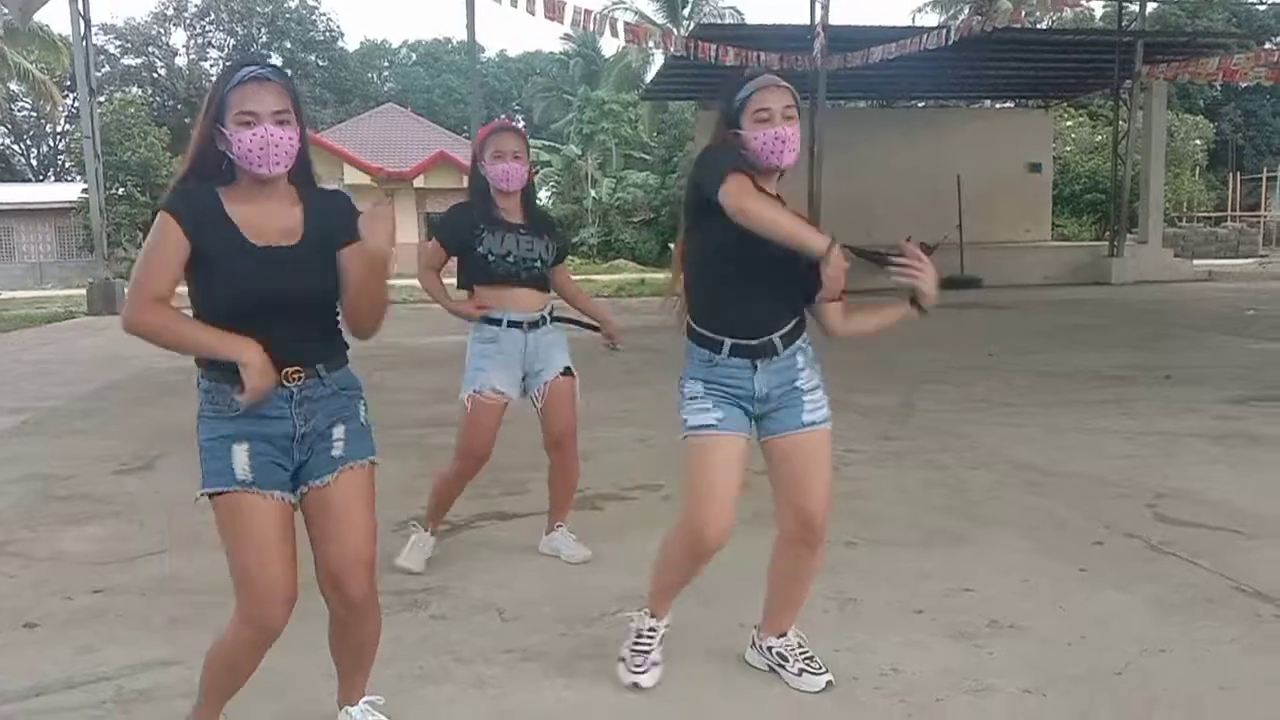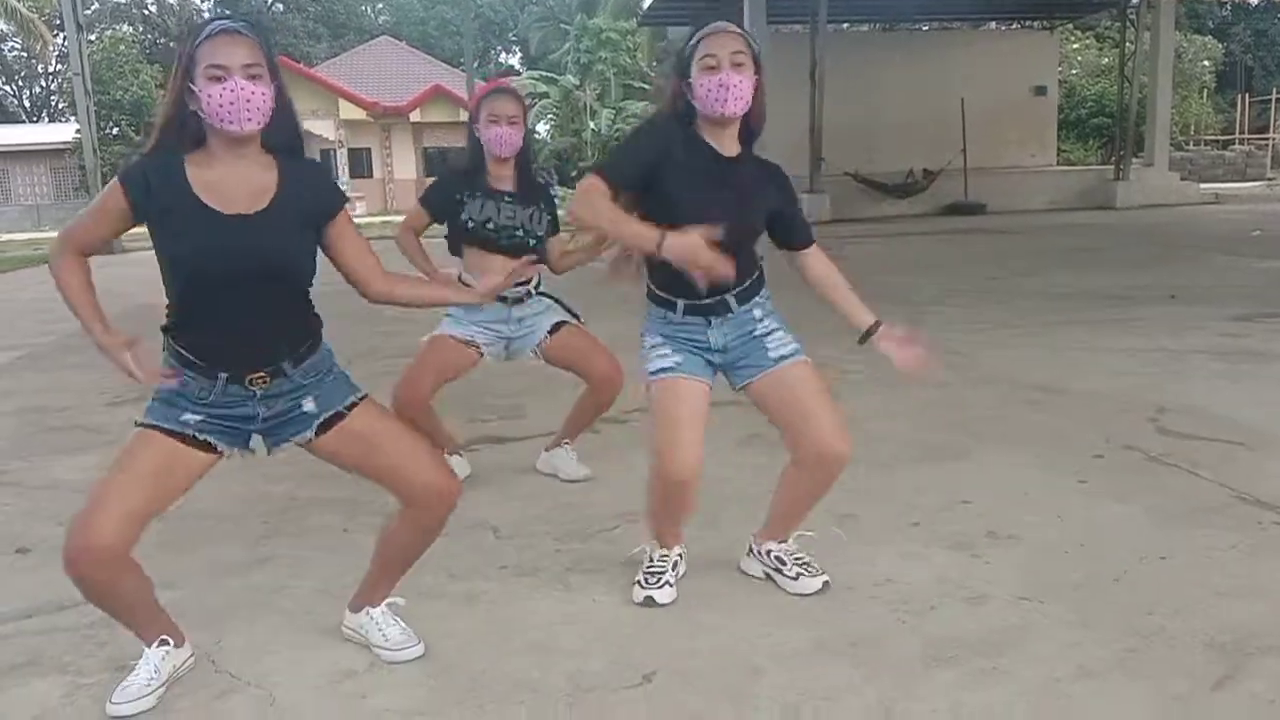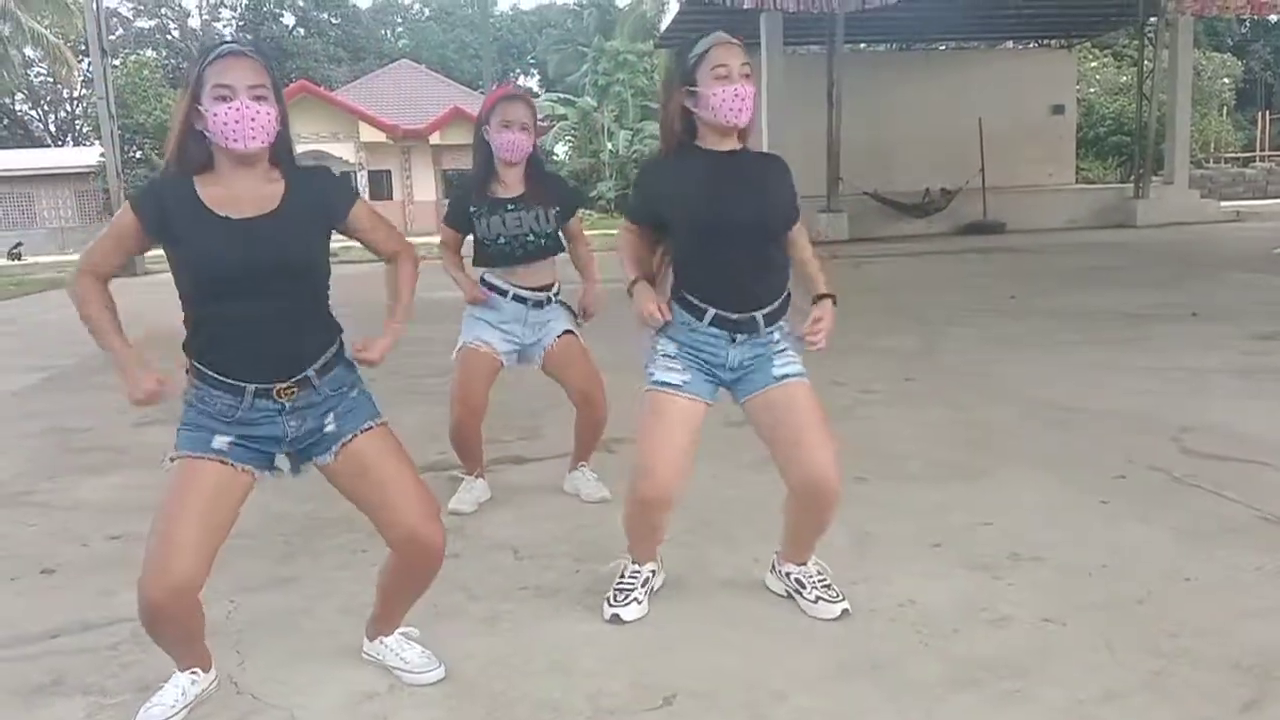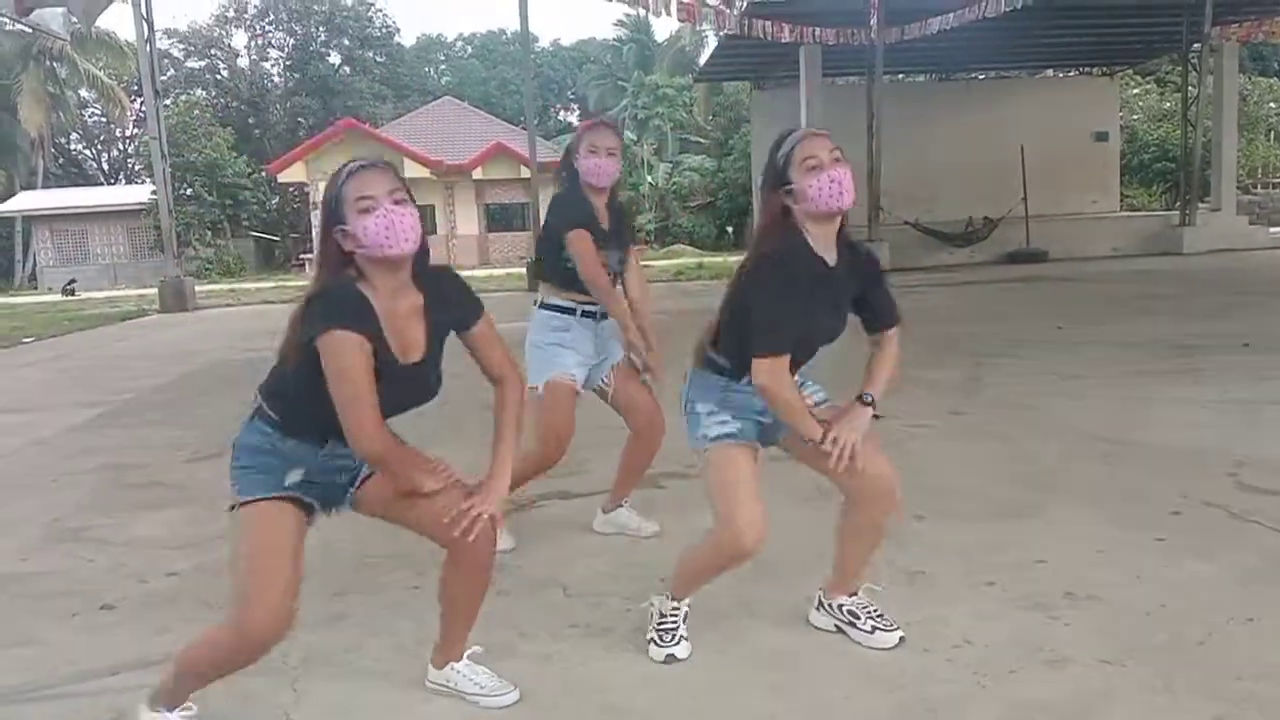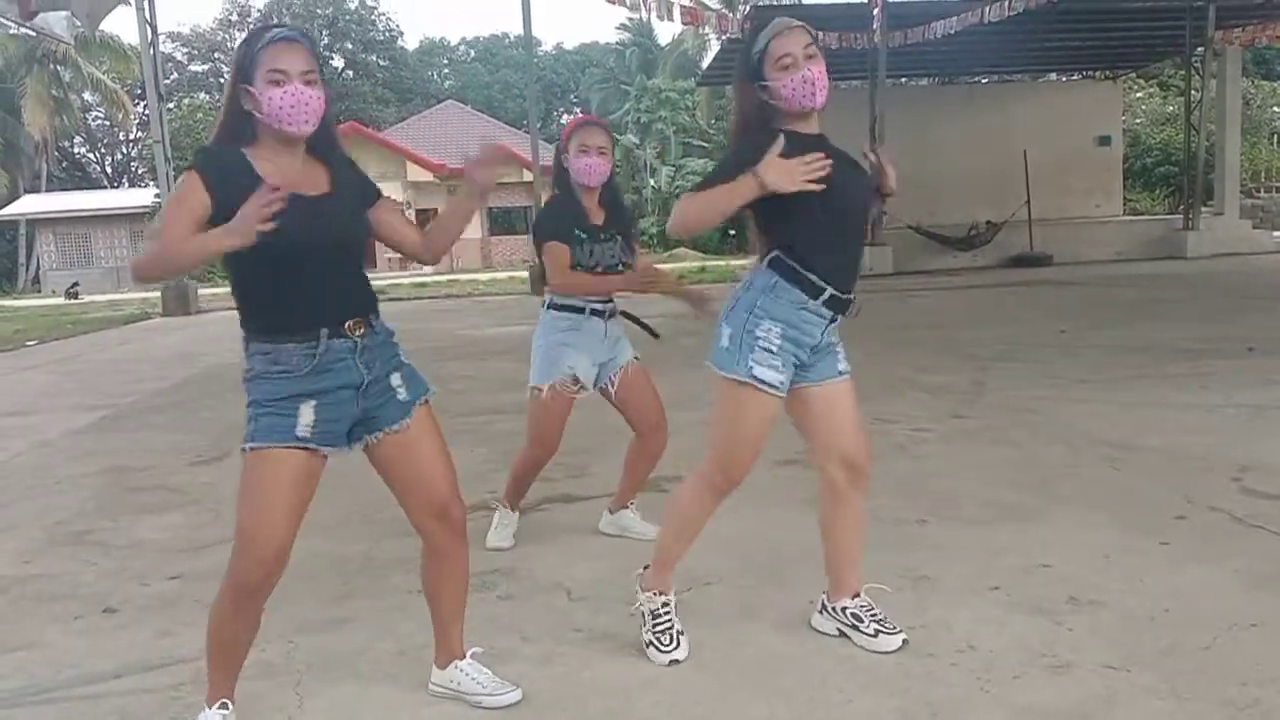
dt=1s
person 1, frame 1
left shoulder: (332, 210)
right shoulder: (194, 208)
left elbow: (364, 325)
right elbow: (139, 312)
left wrist: (376, 258)
right wrist: (239, 347)
left hip: (330, 400)
right hip: (238, 412)
left knee: (353, 587)
right knee: (266, 606)
person 1, frame 2
left shoulder: (307, 182)
right shoulder: (155, 177)
left elbow: (375, 281)
right elbow: (67, 251)
left wrist: (474, 291)
right wrist: (110, 342)
left hip: (304, 380)
right hip: (198, 391)
left knee: (436, 488)
right knee: (91, 547)
left ankle: (365, 609)
right ankle: (165, 645)
person 1, frame 3
left shoulder: (318, 188)
right shoulder: (166, 199)
left elbow: (401, 253)
right elbow: (87, 278)
left wrist: (391, 331)
right wrist: (128, 363)
left hip: (328, 394)
right hip: (223, 410)
left knee: (424, 539)
right knee: (163, 593)
left ankle: (383, 633)
person 1, frame 4
left shoulder: (445, 292)
right shoulder: (339, 311)
left elbow: (508, 377)
right elbow: (368, 439)
left wrist: (499, 476)
right wrist: (418, 475)
left hip: (359, 454)
right hip: (281, 456)
left knee: (473, 530)
right knee: (261, 622)
left ankle: (448, 662)
person 1, frame 5
left shoulder: (343, 174)
right shoulder: (219, 173)
left elbow: (424, 248)
right elbow: (149, 264)
left wrist: (471, 192)
right wrist: (228, 236)
left hip: (373, 359)
right hip: (287, 376)
left knee: (446, 517)
right knee: (256, 566)
left ankle: (452, 663)
person 2, frame 1
left shoulder: (800, 226)
right shoulder: (718, 166)
left elbow: (837, 321)
right elbow: (742, 202)
left wrist: (915, 297)
right wrist: (827, 251)
left hip: (788, 371)
right hip: (715, 376)
left knee: (808, 521)
right knee: (707, 528)
left ankle: (773, 638)
right ankle: (652, 619)
person 2, frame 2
left shoulder: (766, 178)
right shoulder: (661, 139)
left elbow: (810, 256)
right elbow: (585, 202)
left wrist: (871, 328)
right wrist: (664, 242)
left hip: (749, 320)
right hip: (676, 329)
left knee: (827, 447)
right knee: (678, 466)
left ankle: (770, 545)
right ankle: (665, 551)
person 2, frame 3
left shoulder: (772, 171)
right shoulder: (666, 172)
left elbow: (793, 237)
right elbow: (634, 233)
left wrist: (823, 297)
right wrist: (638, 285)
left hip: (767, 343)
right hip: (689, 341)
left knee: (820, 481)
right knee: (653, 487)
left ankle: (793, 565)
right ankle: (642, 565)
person 2, frame 4
left shoulder: (857, 262)
right shoulder: (776, 267)
left elbow: (888, 337)
right elbow: (767, 375)
left wrist: (862, 409)
right wrist: (818, 436)
left hip: (787, 391)
right hip: (724, 397)
left knee: (879, 481)
right knee: (744, 533)
left ankle: (840, 598)
right ankle: (672, 601)
person 2, frame 5
left shoulder: (827, 147)
right shoulder: (764, 143)
left elbow: (853, 201)
right elbow: (682, 220)
left wrist: (881, 181)
right wrist: (760, 184)
left hip: (822, 323)
right hip: (773, 311)
left knee: (850, 466)
right knee: (726, 469)
left ankle: (843, 602)
right ankle: (656, 588)
person 3, frame 1
left shoulder: (542, 222)
right shoulder: (467, 216)
left elbow: (560, 278)
right elbow: (426, 268)
left wrist: (601, 318)
right wrist: (452, 304)
left hip: (546, 336)
right hip: (494, 339)
left knee: (562, 440)
right knee: (471, 453)
left ankle: (556, 531)
right ankle: (425, 532)
person 3, frame 2
left shoulder: (539, 193)
right shoulder: (456, 182)
left elbow: (557, 260)
right elbow: (406, 233)
left wrist: (598, 241)
right wrist: (437, 275)
left hip: (532, 306)
right hip: (474, 310)
left knee: (608, 376)
right knee: (407, 398)
left ankle: (557, 449)
right ankle: (451, 456)
person 3, frame 3
left shoulder: (553, 189)
right shoulder: (470, 195)
left elbow: (578, 240)
right elbow: (448, 250)
left wrist: (591, 285)
right wrist: (464, 280)
left hip: (547, 310)
right hip: (493, 310)
left knee: (592, 397)
right knee: (464, 410)
left ankle: (579, 470)
right ankle: (474, 478)
person 3, frame 4
left shoulder: (619, 218)
right shoulder: (568, 206)
left elbow: (634, 281)
right elbow: (593, 272)
left wrist: (648, 342)
right wrist: (630, 331)
left hip: (600, 330)
right hip: (558, 329)
left knee: (651, 422)
right knee: (552, 445)
left ankle: (614, 508)
person 3, frame 5
left shoulder: (615, 214)
right shoulder: (555, 211)
left elbow: (640, 270)
right elbow: (560, 280)
left wrist: (675, 286)
right wrist: (624, 282)
left hip: (609, 332)
right hip: (565, 332)
left knee: (653, 424)
right knee: (542, 444)
left ankle: (619, 511)
right ankle: (508, 509)
